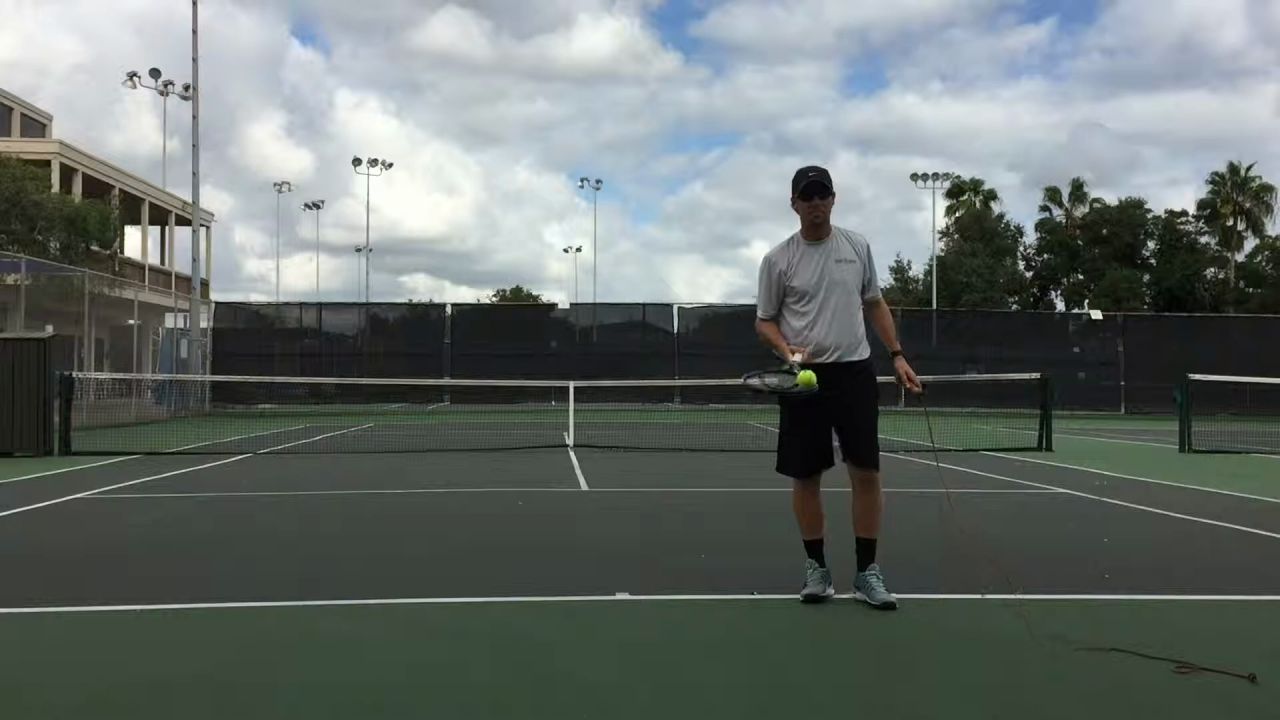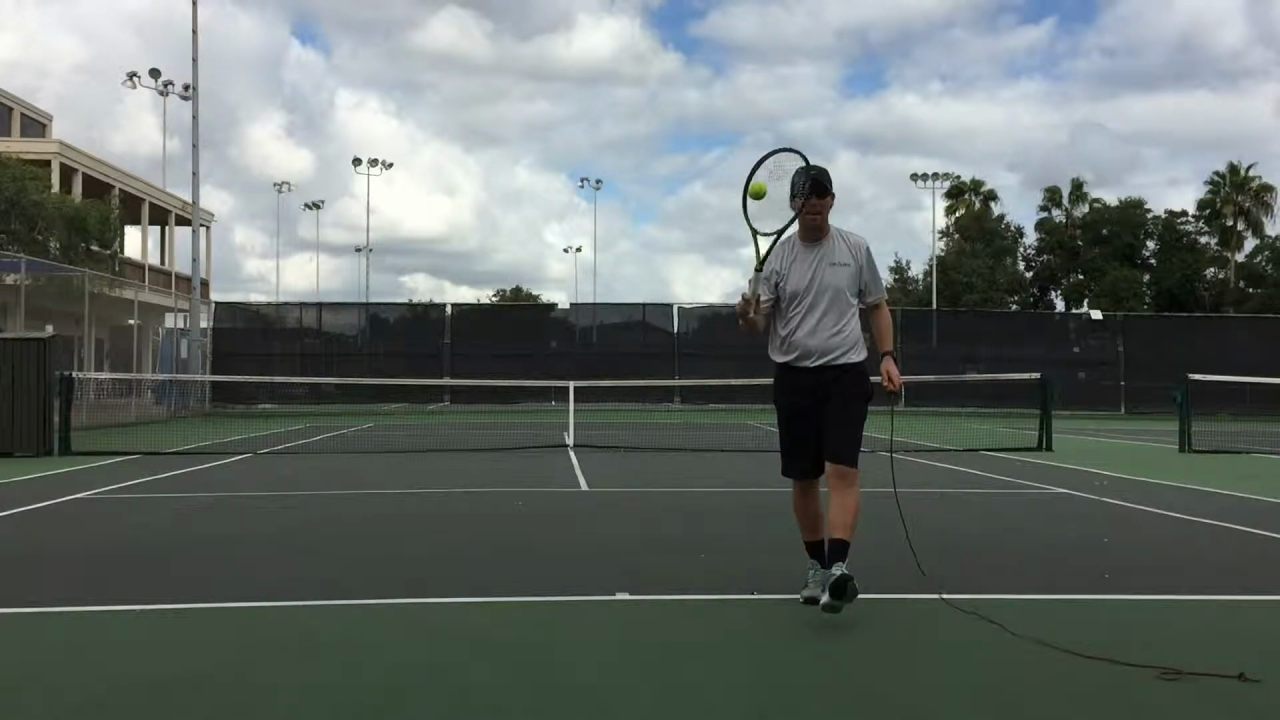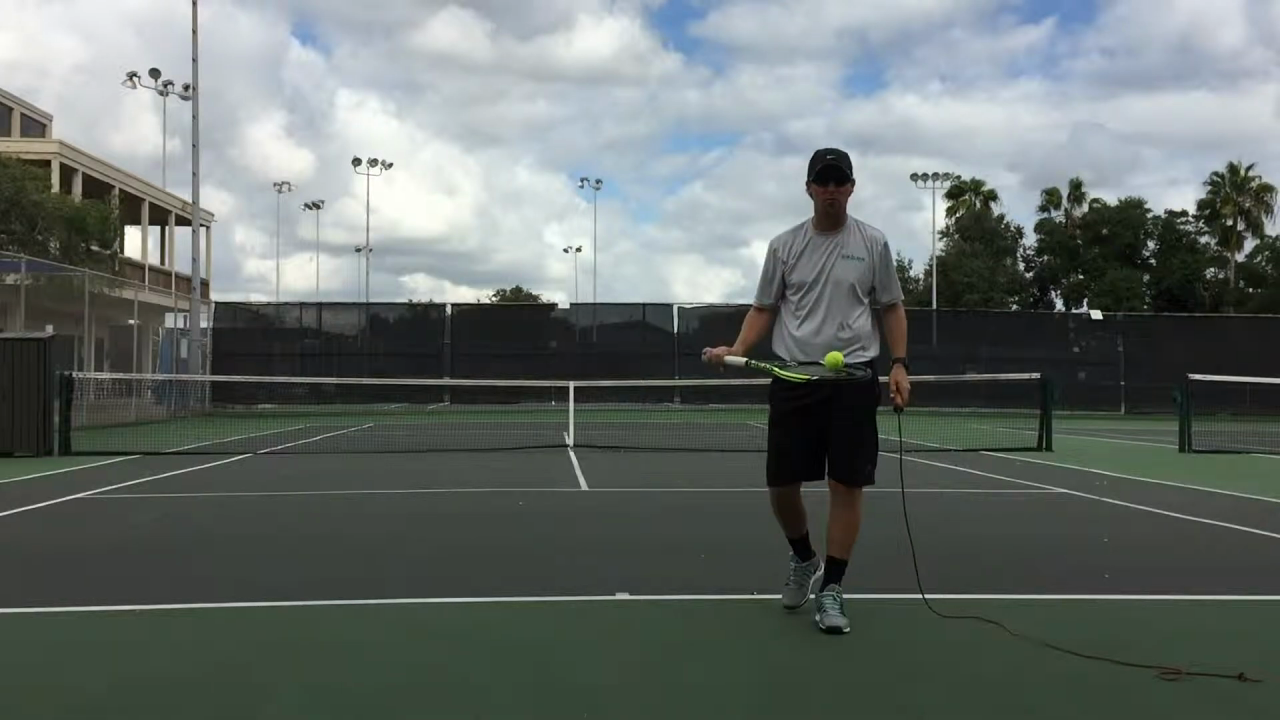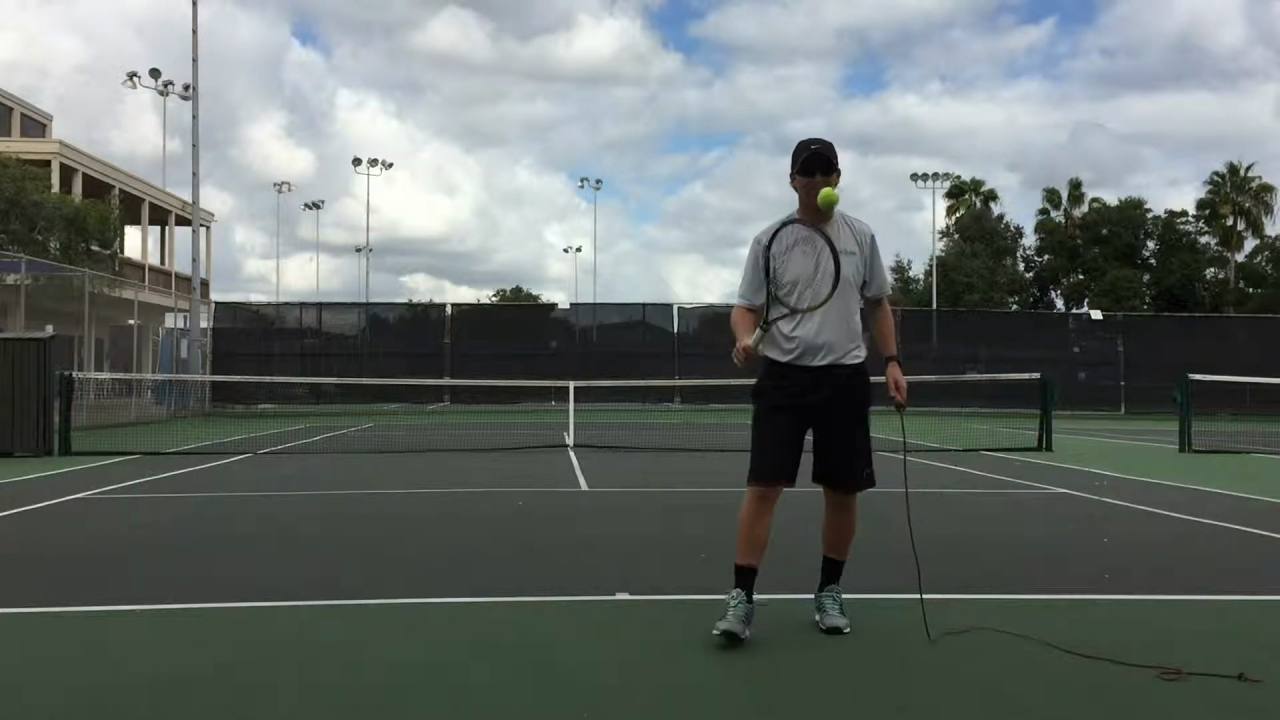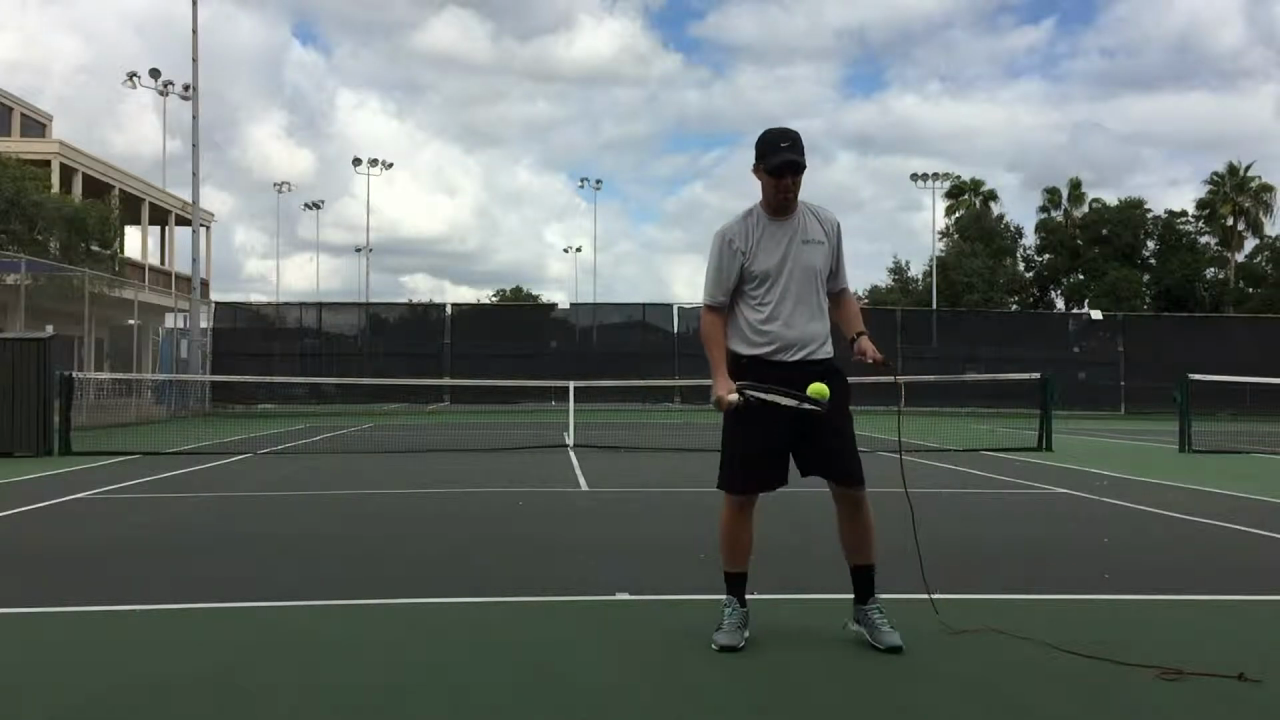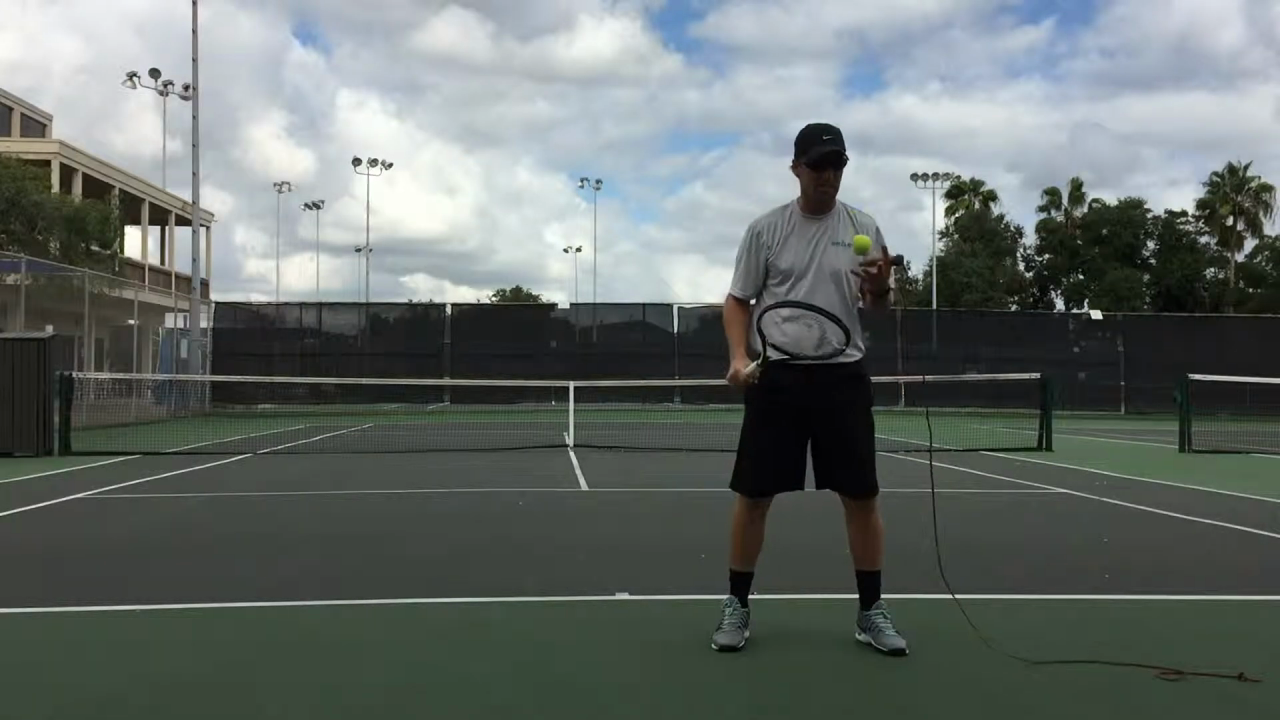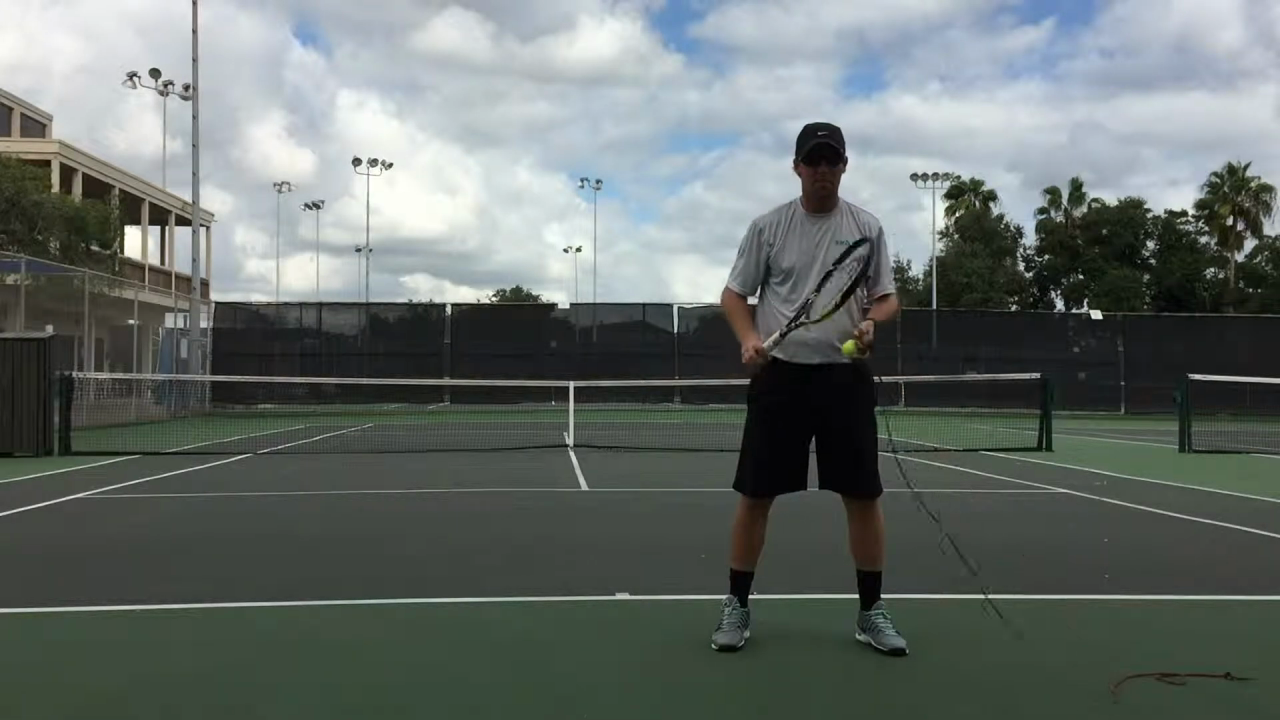
dt=0.5s
person 1, frame 1
left shoulder: (857, 247)
right shoulder: (777, 259)
left elbow: (875, 304)
right elbow: (764, 320)
left wrist: (897, 356)
right wrist: (786, 348)
left hip: (855, 372)
left knee: (867, 472)
right knee: (805, 476)
left ankle: (867, 572)
right ankle: (816, 567)
person 1, frame 2
left shoulder: (856, 249)
right shoulder: (775, 257)
left elbow: (877, 306)
right elbow: (761, 322)
left wrist: (887, 356)
right wrist: (748, 314)
left hip: (846, 374)
right hip: (794, 377)
left knee: (842, 471)
right knee: (804, 477)
left ankle: (838, 570)
right ankle: (816, 565)
person 1, frame 3
left shoulder: (873, 243)
right shoulder: (783, 245)
left elbow: (891, 307)
right elbow: (763, 309)
left wrist: (898, 364)
right wrist: (735, 351)
left hip: (852, 379)
right hip: (793, 379)
left knee: (846, 486)
right knee: (782, 484)
left ankle: (830, 590)
right ankle: (803, 558)
person 1, frame 4
left shoulder: (861, 236)
right shoulder: (769, 240)
left elbow: (878, 305)
right elbow: (746, 307)
left wrist: (891, 362)
right wrist: (745, 339)
left hip: (845, 377)
right hip: (784, 379)
left knee: (844, 491)
right knee: (763, 486)
left ankle: (828, 592)
right ankle: (741, 600)
person 1, frame 5
left shoulder: (826, 225)
right shoulder: (734, 234)
right elbow: (713, 310)
left wrist: (859, 337)
right wrist: (720, 374)
left hip: (818, 372)
right hip: (756, 377)
left knee: (850, 489)
right knee: (739, 493)
left ankle: (866, 604)
right ankle: (735, 605)
person 1, frame 6
left shoulder: (863, 227)
right shoulder: (765, 228)
left elbow: (881, 309)
right elbow: (737, 300)
left wrist: (878, 284)
right wrist: (739, 355)
left hip: (842, 377)
right hip: (775, 377)
left knee: (861, 495)
right knee: (753, 494)
left ankle: (871, 611)
right ankle: (736, 605)
person 1, frame 7
left shoulder: (867, 227)
right shoulder: (767, 226)
left elbow: (888, 299)
right elbow: (734, 293)
left wrist: (869, 323)
right wrist: (749, 338)
left hip: (846, 377)
right hip: (780, 375)
left knee: (863, 495)
right knee: (755, 494)
left ankle: (871, 610)
right ankle: (737, 604)
